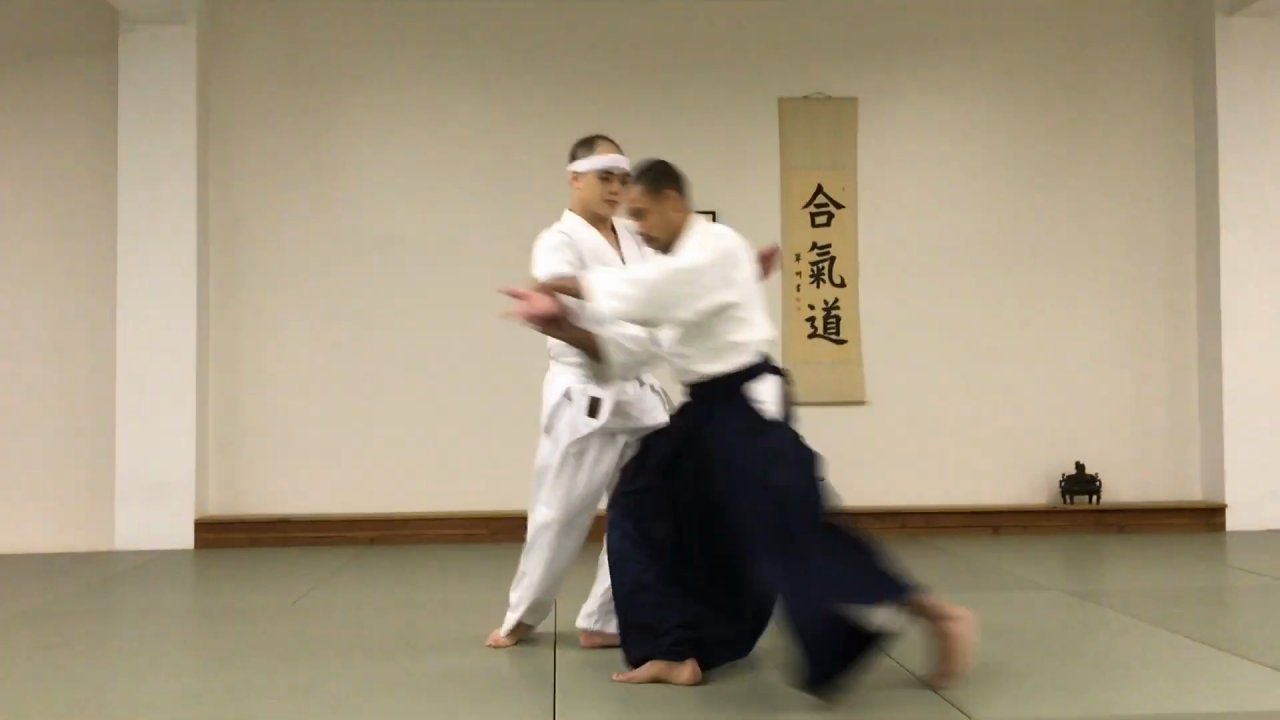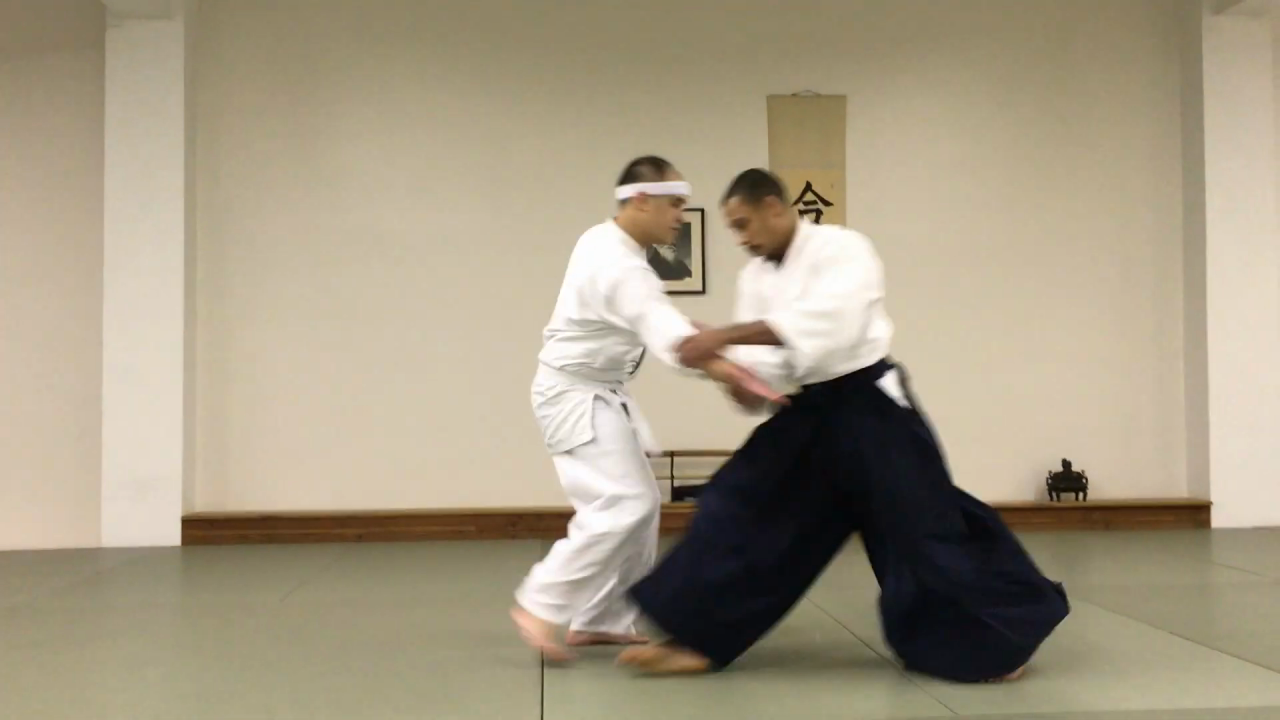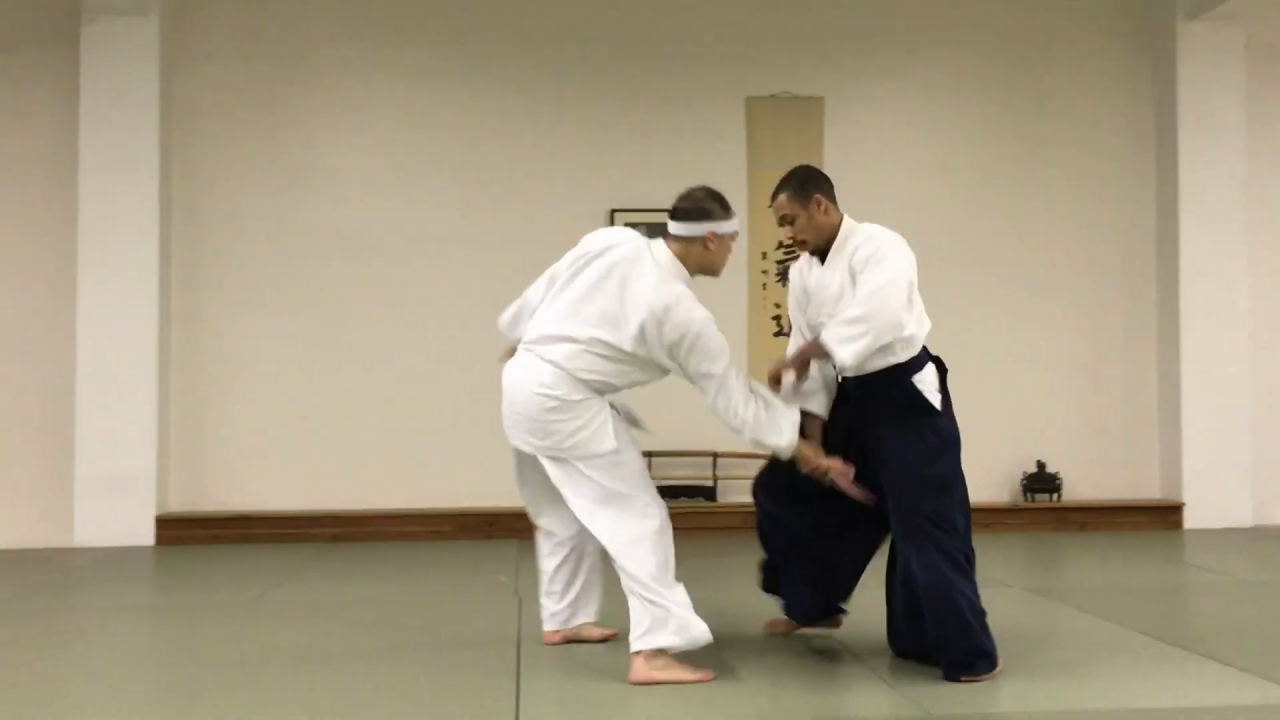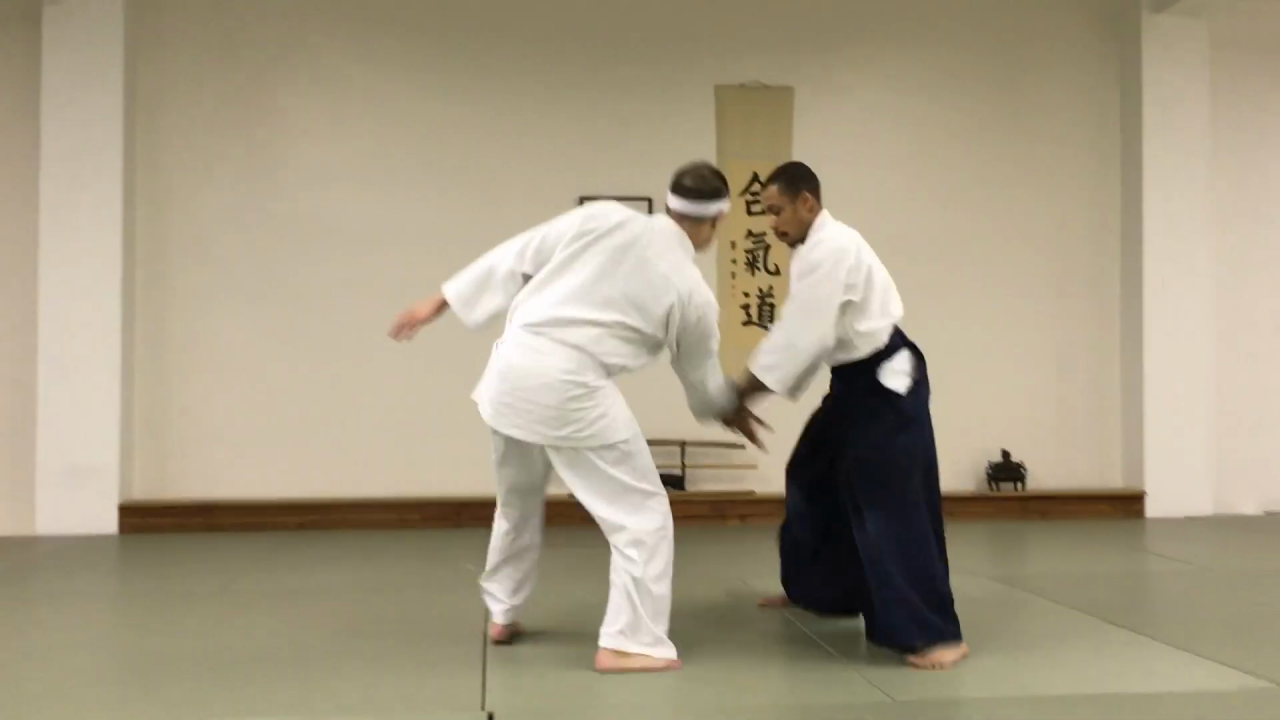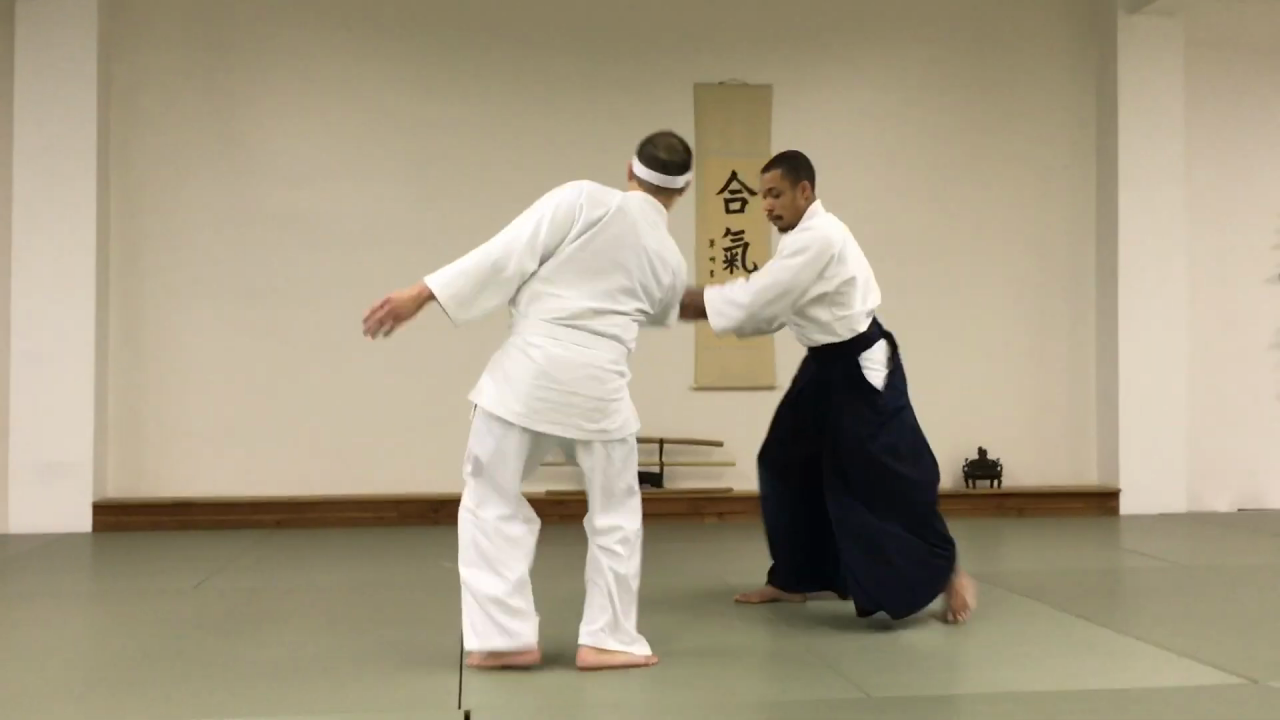
dt=0.2s
person 1, frame 1
left shoulder: (637, 237)
right shoulder: (557, 244)
right wrist: (585, 340)
left hip: (639, 396)
right hip: (582, 396)
right knee: (559, 514)
left ankle: (601, 622)
right ankle: (523, 617)
person 1, frame 2
left shoulder: (604, 243)
right shoulder: (625, 270)
right elbow: (665, 330)
right wrist: (728, 370)
left hip: (604, 398)
right hip: (575, 400)
left knee: (641, 506)
right knee: (623, 506)
left ankle: (599, 618)
right ankle: (543, 606)
person 1, frame 3
left shoulder: (609, 242)
right shoulder: (682, 314)
left elbow: (544, 293)
right elbow: (736, 399)
left wrist: (517, 336)
right wrist: (809, 455)
left hip: (526, 381)
right hip: (561, 404)
left knee: (563, 515)
right knee: (634, 520)
left ankle: (565, 619)
right ankle: (655, 651)
person 1, frame 4
left shoulder: (606, 218)
right shoulder: (693, 294)
left elbow: (514, 260)
right elbow: (704, 386)
left wrist: (440, 303)
right wrist: (730, 412)
left hip: (513, 366)
right hip: (570, 387)
left knee: (518, 498)
right knee: (640, 511)
left ankle: (504, 613)
right ankle: (628, 642)
person 1, frame 5
left shoulder: (582, 199)
right shoulder: (667, 260)
left elbow: (507, 254)
left wrist: (419, 296)
left hip: (528, 368)
right hip: (596, 382)
left knee: (491, 497)
right knee: (615, 511)
left ankle: (506, 637)
right ankle: (609, 638)
person 2, frame 1
left shoulder: (718, 249)
right shoulder: (654, 262)
left elbow: (642, 294)
left wrist: (562, 288)
right wrist: (552, 316)
left hip: (747, 405)
right hip: (706, 409)
left knee: (785, 525)
right knee: (642, 511)
left ankle: (935, 614)
right ankle: (678, 651)
person 2, frame 2
left shoulder: (842, 250)
right shoulder: (754, 277)
left elbow: (829, 319)
right elbow: (766, 353)
left wrist: (727, 335)
left hip: (872, 404)
right hip: (813, 407)
left knee: (924, 522)
right knee: (740, 503)
left ankle: (1000, 639)
right ankle: (699, 641)
person 2, frame 3
left shoulder: (879, 246)
right shoulder: (802, 273)
left elbow: (873, 320)
right elbow: (808, 346)
left wrist: (799, 358)
right wrist: (812, 427)
left hip: (907, 395)
right hip: (855, 396)
left knee: (926, 519)
right knee: (790, 488)
left ankle: (970, 650)
right ankle: (814, 604)
person 2, frame 4
left shoulder: (832, 248)
right shoulder: (812, 251)
left elbow: (800, 339)
right elbow: (801, 337)
left wrist: (742, 391)
right wrist: (755, 377)
left hip: (887, 380)
right hip: (854, 381)
left knee: (893, 498)
right knee: (814, 479)
left ankle: (936, 633)
right ankle: (816, 586)
person 2, frame 5
left shoulder: (816, 239)
right shoulder: (796, 240)
left elbow: (758, 300)
right elbow: (768, 309)
left wrist: (687, 301)
right wrist: (701, 302)
left hip: (861, 365)
right hip: (825, 367)
left knee: (880, 477)
right knee: (787, 467)
left ankle: (944, 573)
right ankle: (796, 578)
